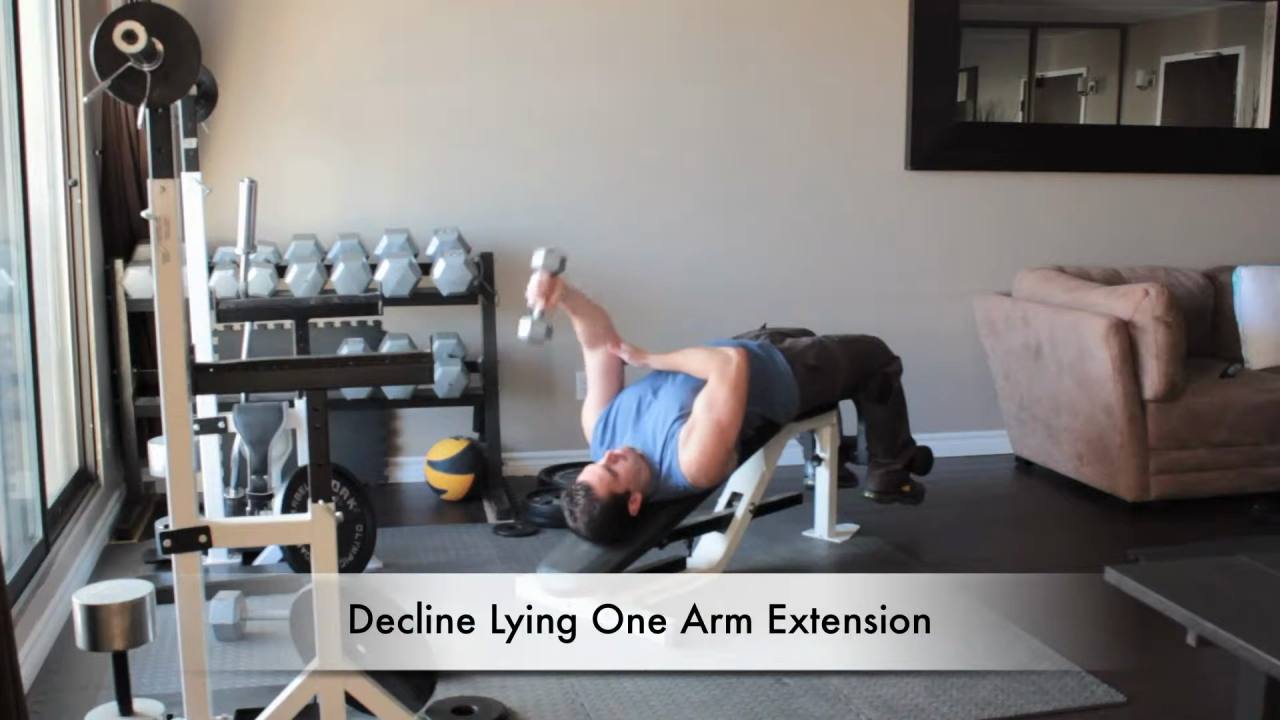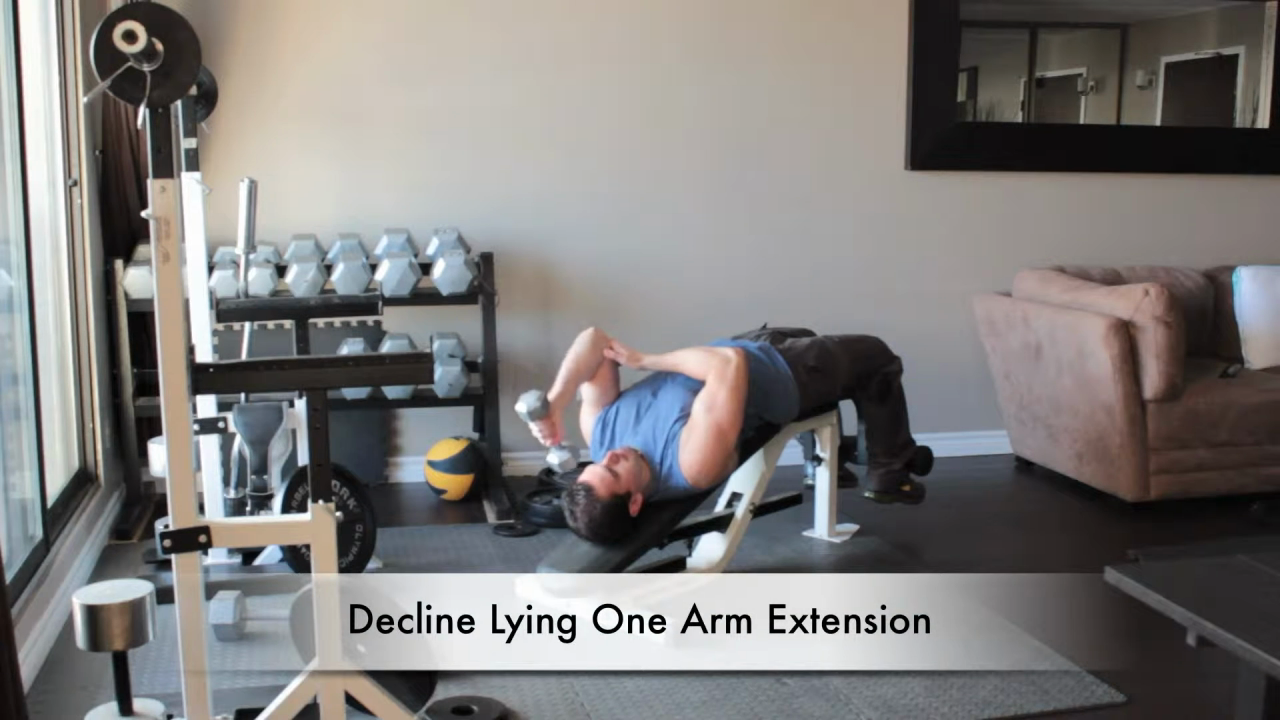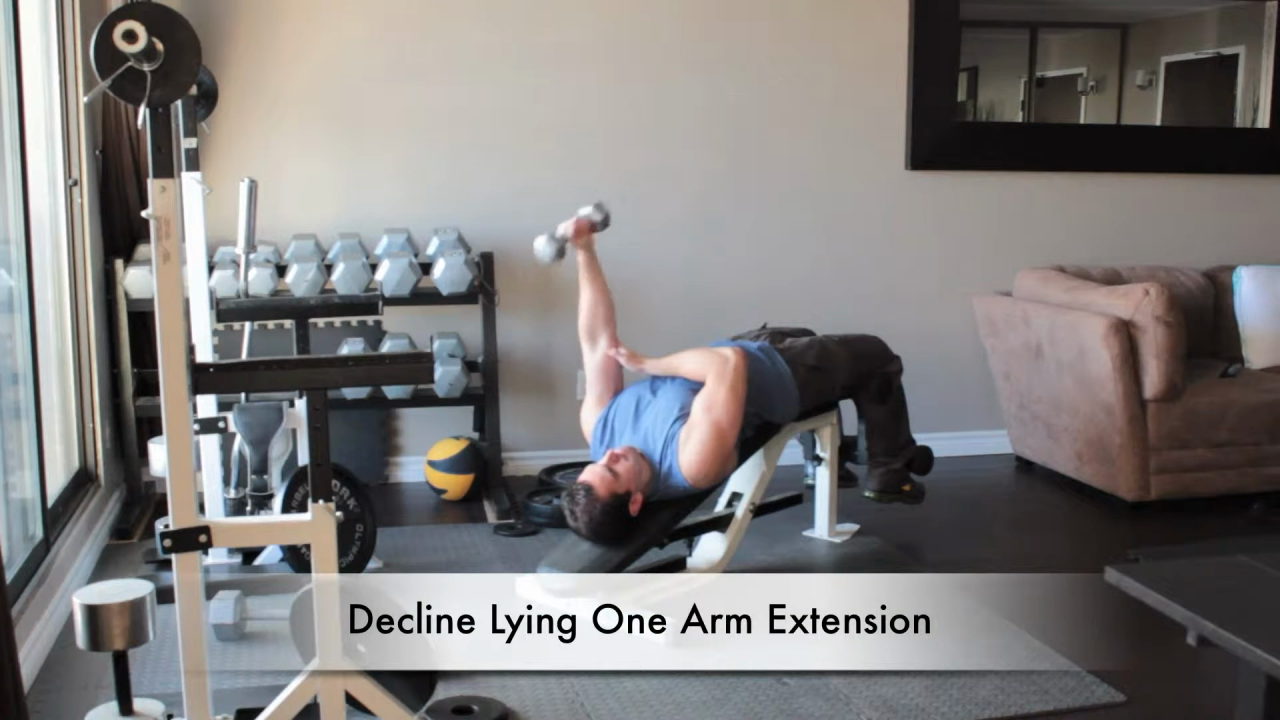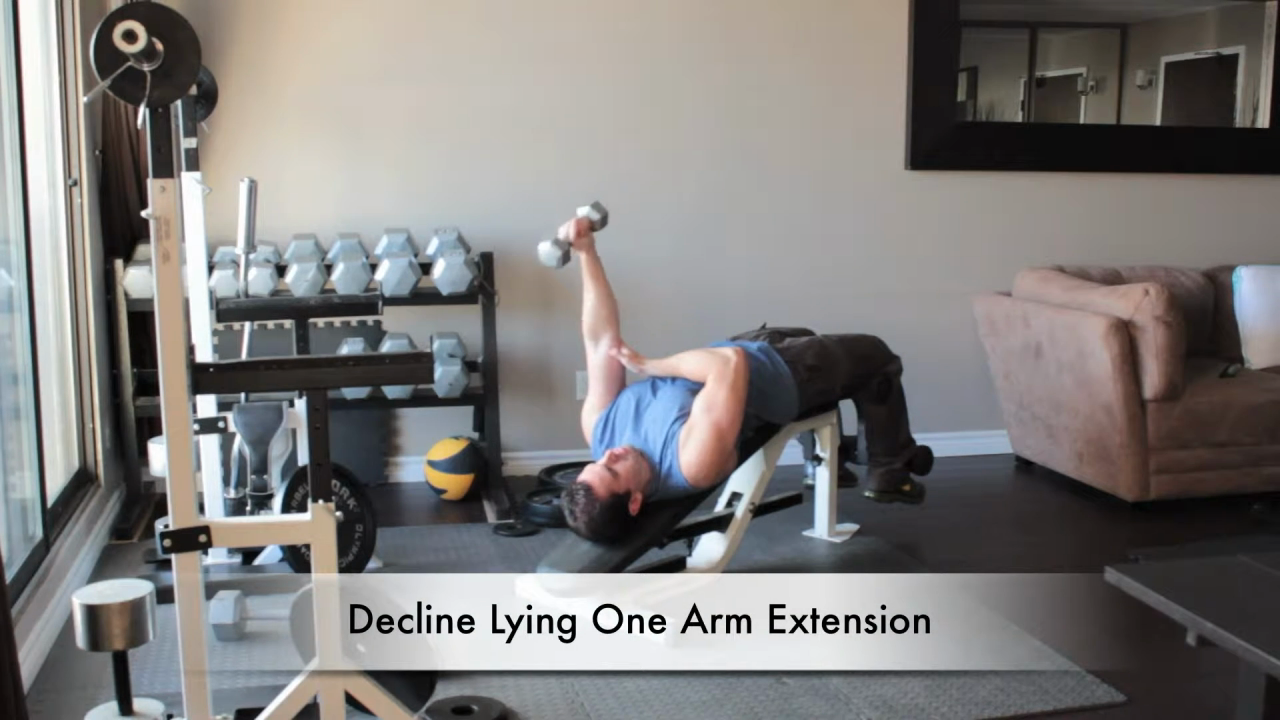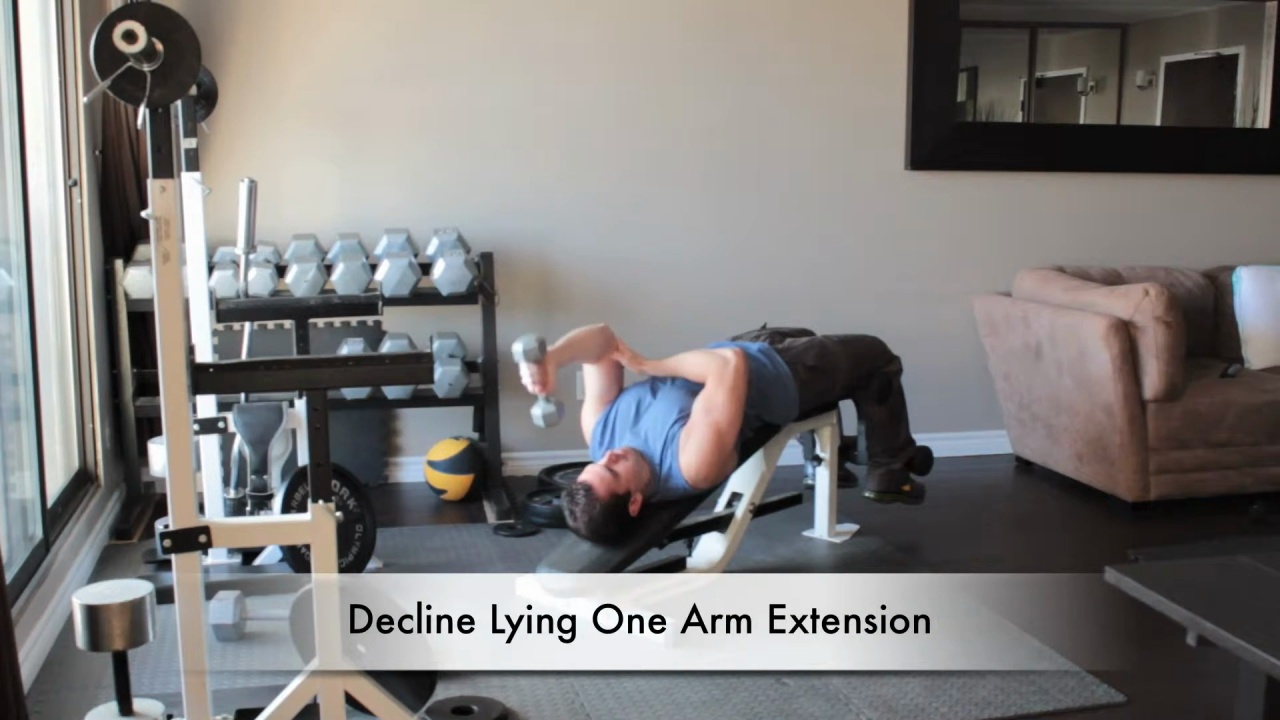
dt=1s
person 1, frame 1
left shoulder: (599, 427)
right shoulder: (692, 465)
left elbow: (599, 339)
right elbow: (732, 364)
left wrist: (561, 291)
right wrist: (650, 359)
left knee: (802, 338)
right knee: (876, 358)
right ankle: (890, 474)
person 1, frame 2
left shoulder: (598, 429)
right shoulder: (692, 465)
left elbow: (592, 338)
right elbow: (729, 364)
left wrist: (554, 403)
right wrist: (645, 360)
left knee: (805, 339)
right knee: (877, 358)
right ankle: (890, 474)
person 1, frame 3
left shoulder: (597, 425)
right shoulder: (691, 464)
left elbow: (598, 339)
right elbow: (729, 363)
left wrist: (584, 250)
right wrist: (647, 363)
left knee: (806, 337)
right knee: (877, 357)
right ankle: (890, 473)
person 1, frame 4
left shoulder: (597, 426)
right shoulder: (692, 465)
left elbow: (602, 339)
right elbow: (730, 364)
left wrist: (586, 251)
right wrist: (650, 364)
left knee: (804, 337)
right knee: (876, 357)
right ankle: (889, 473)
person 1, frame 5
left shoulder: (599, 430)
right shoulder: (692, 467)
left elbow: (602, 339)
right elbow: (730, 365)
left wrist: (549, 358)
right wrist: (647, 365)
left knee: (804, 338)
right knee: (876, 357)
right ankle: (889, 472)
